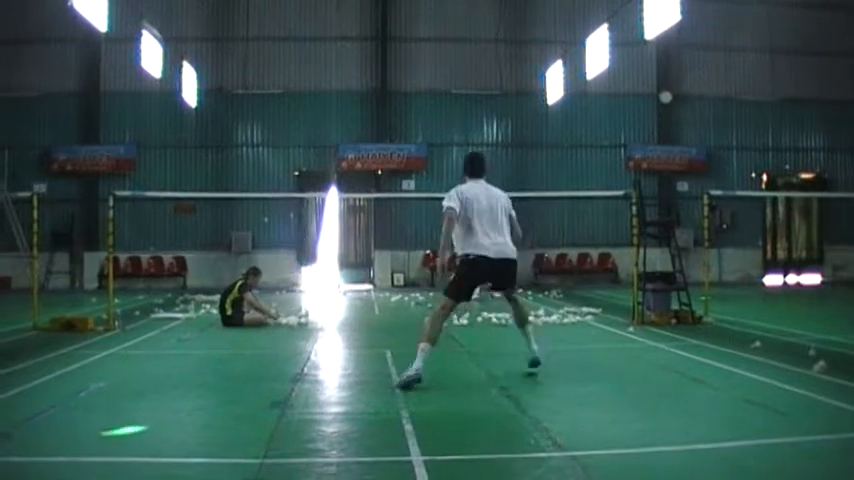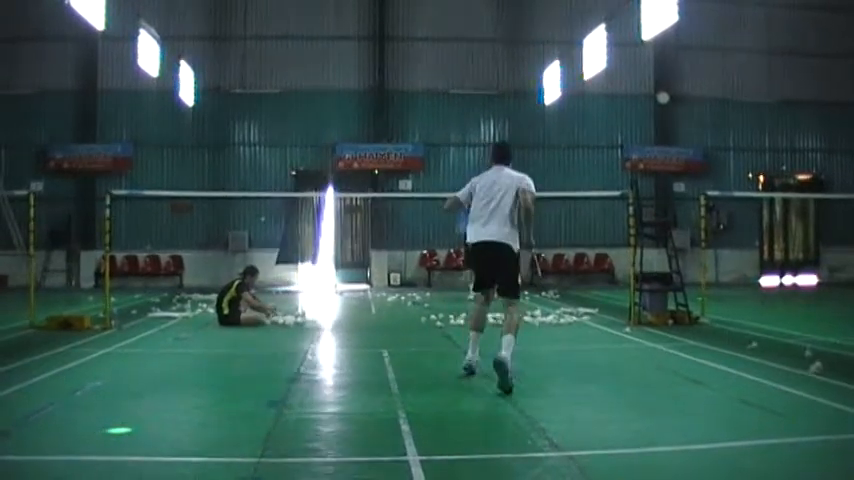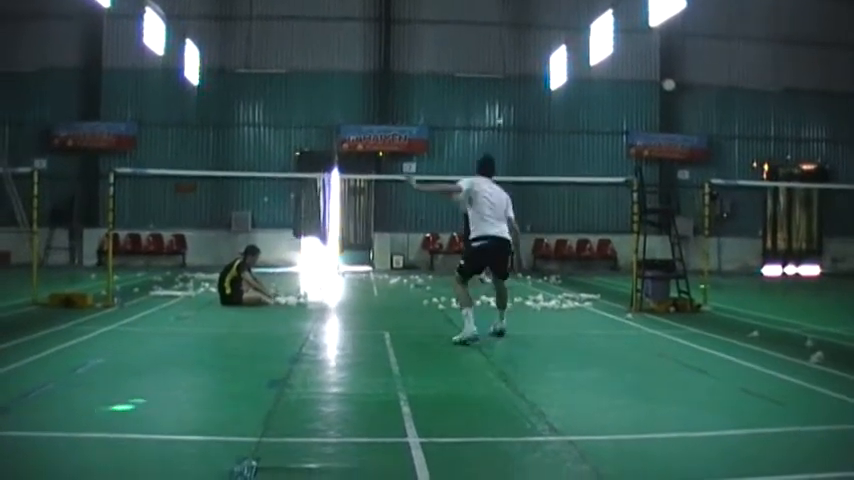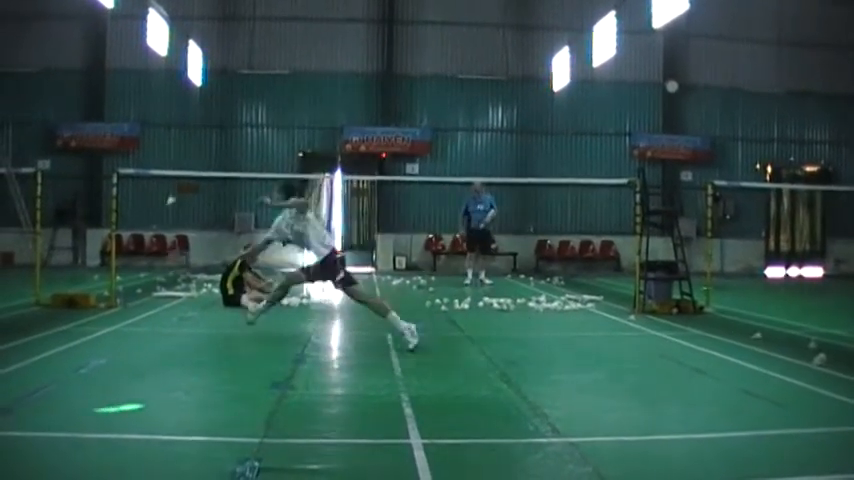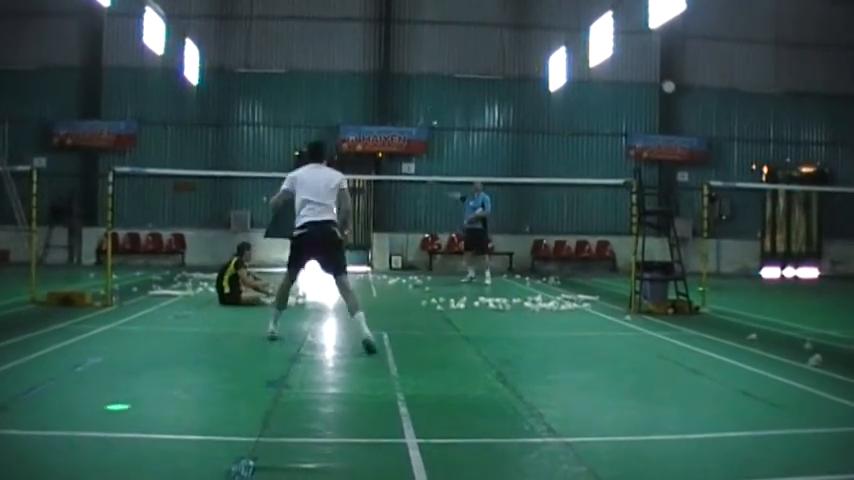
dt=1s
person 1, frame 1
left shoulder: (459, 192)
right shoulder: (500, 195)
left elbow: (450, 217)
right elbow: (517, 233)
left wrist: (444, 250)
left hip: (476, 257)
right hip: (506, 257)
left knee: (442, 310)
right knee: (512, 298)
left ankle: (418, 367)
right ankle: (532, 349)
person 1, frame 2
left shoulder: (478, 180)
right shoulder: (521, 179)
left elbow: (450, 205)
right elbow: (527, 203)
left wrist: (466, 201)
right wrist: (528, 237)
left hip: (477, 244)
right hip: (504, 244)
left knee: (482, 298)
right knee: (512, 304)
left ankle: (471, 357)
right ankle: (504, 356)
person 1, frame 3
left shoulder: (472, 182)
right shoulder: (502, 193)
left elbow: (450, 189)
right elbow: (514, 228)
left wrist: (420, 187)
left hip: (482, 240)
right hip: (503, 241)
left knee: (460, 281)
right knee: (499, 282)
left ankle: (469, 329)
right ankle: (500, 324)
person 1, frame 4
left shoulder: (295, 212)
right shoulder: (280, 224)
left elbow: (305, 203)
right elbow: (259, 246)
left wrist: (278, 204)
left hip: (330, 258)
right hip: (320, 262)
left knee: (359, 294)
right knee: (289, 279)
left ankle: (405, 328)
right ankle: (257, 312)
person 1, frame 5
left shoulder: (295, 176)
right shoulder: (337, 176)
left elbow: (275, 203)
right elbow: (347, 209)
right wrist: (342, 233)
left hip: (304, 231)
right hip: (329, 229)
left knee: (289, 278)
right knee: (343, 284)
left ankle: (273, 327)
right ankle: (364, 332)
